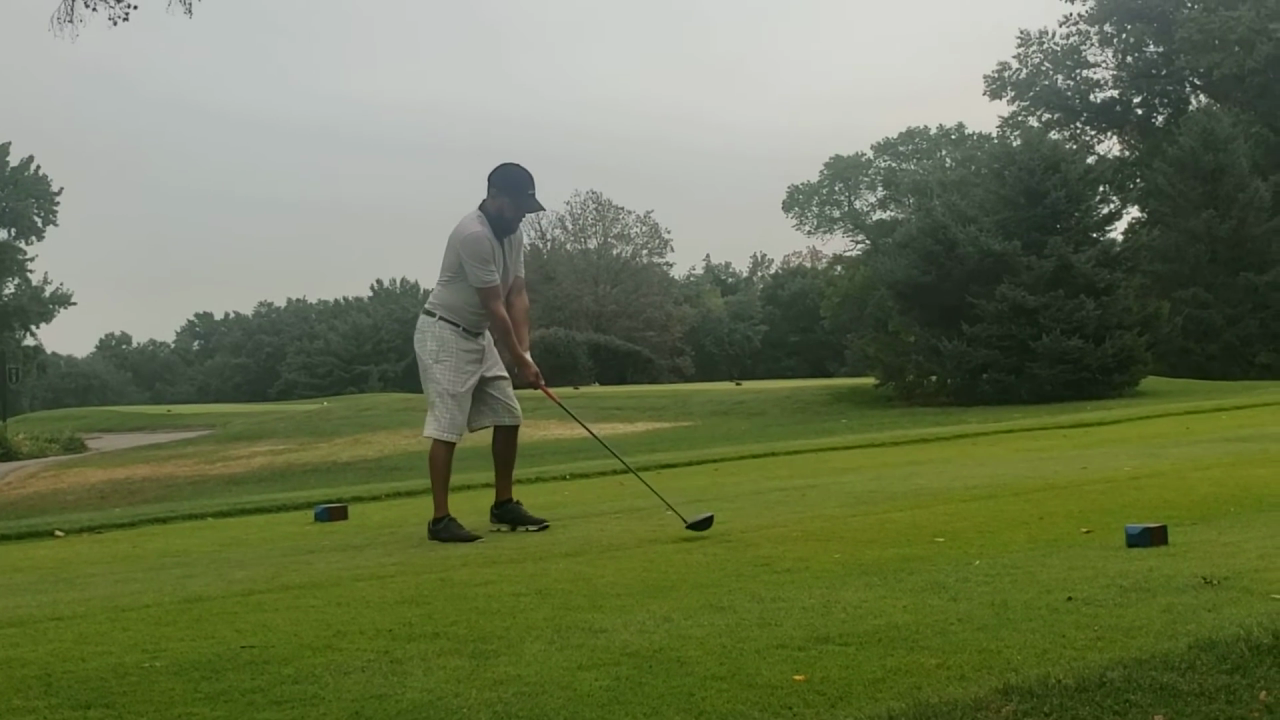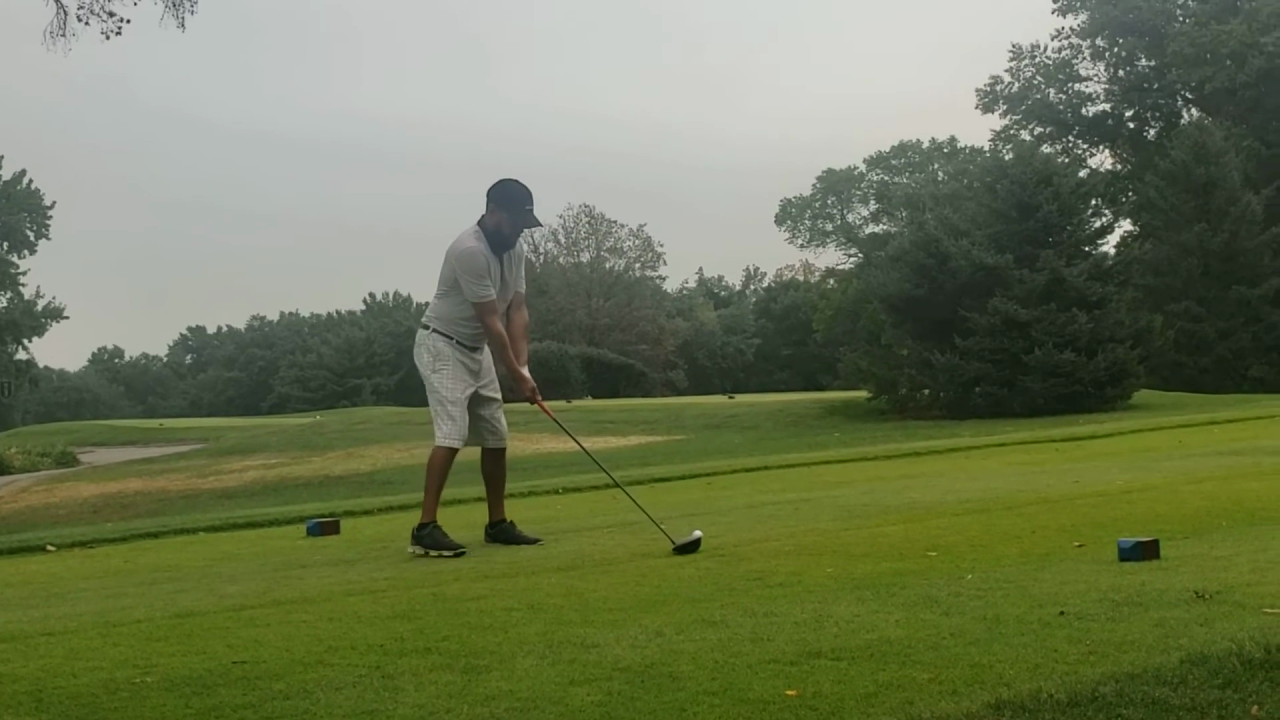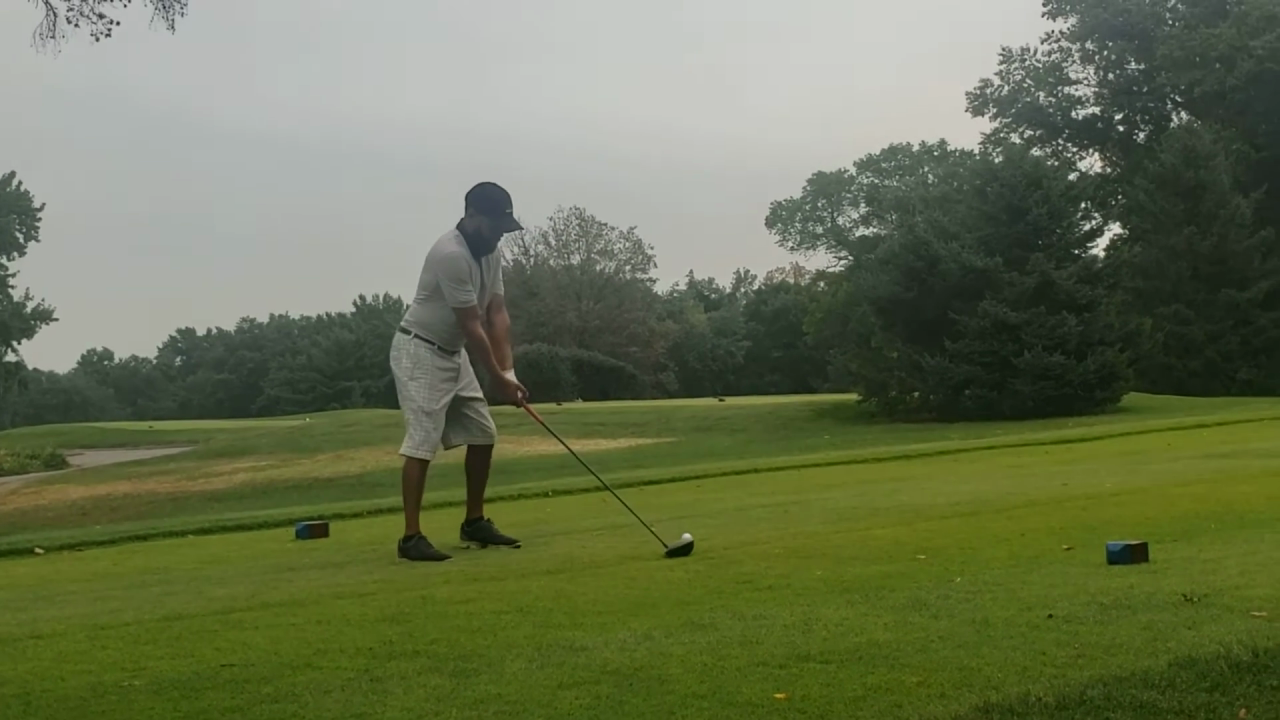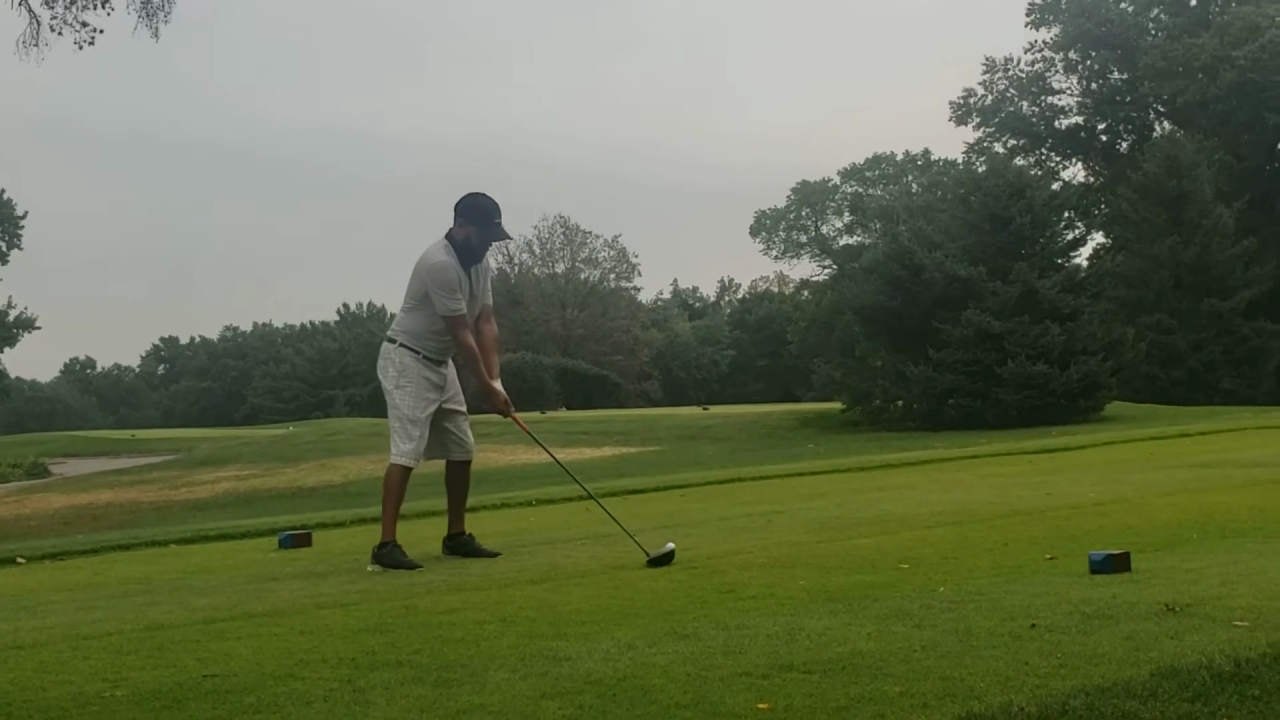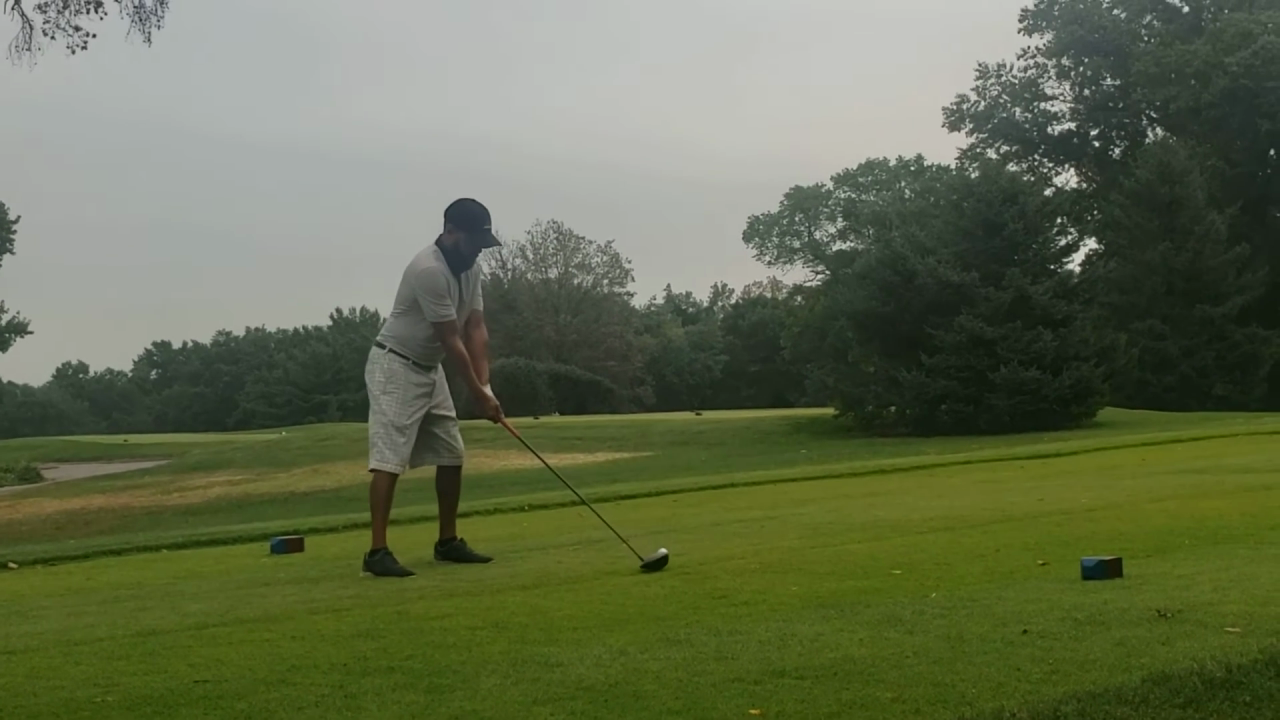
dt=0.4s
person 1, frame 1
left shoulder: (512, 233)
right shoulder: (473, 235)
left elbow: (516, 295)
right elbow: (494, 306)
left wrist: (525, 352)
right wrist: (520, 360)
left hip: (478, 336)
right hip: (445, 334)
left knee: (508, 416)
right knee: (447, 426)
left ankle: (504, 504)
right ankle: (440, 519)
person 1, frame 2
left shoulder: (515, 250)
right shoulder: (470, 250)
left elbow: (517, 311)
right elbow: (491, 320)
left wrist: (524, 367)
right wrist: (517, 376)
left hip: (476, 350)
right hip: (442, 346)
left knee: (495, 437)
right knee: (452, 435)
left ankle: (497, 523)
right ankle: (426, 526)
person 1, frame 3
left shoulder: (490, 252)
right shoulder: (450, 255)
left elbow: (496, 314)
right elbow: (471, 326)
left wrist: (509, 371)
right wrist: (499, 380)
left hip: (453, 353)
right hip: (420, 352)
left knee: (482, 434)
right knee: (421, 443)
left ankle: (474, 522)
right ankle: (411, 537)
person 1, frame 4
left shoulder: (480, 263)
right shoulder: (439, 264)
left elbow: (485, 324)
right elbow: (462, 334)
left wrist: (496, 381)
right wrist: (488, 390)
left hip: (439, 363)
right hip: (407, 361)
left knee: (461, 449)
right knee: (407, 452)
left ankle: (456, 536)
right ankle: (385, 546)
person 1, frame 5
left shoulder: (470, 268)
right shoulder: (429, 270)
left elbow: (476, 329)
right elbow: (451, 340)
left wrist: (486, 385)
right wrist: (479, 395)
left hip: (428, 369)
right hip: (395, 367)
left knee: (451, 454)
right knee: (391, 458)
left ankle: (448, 541)
right ankle: (377, 552)
